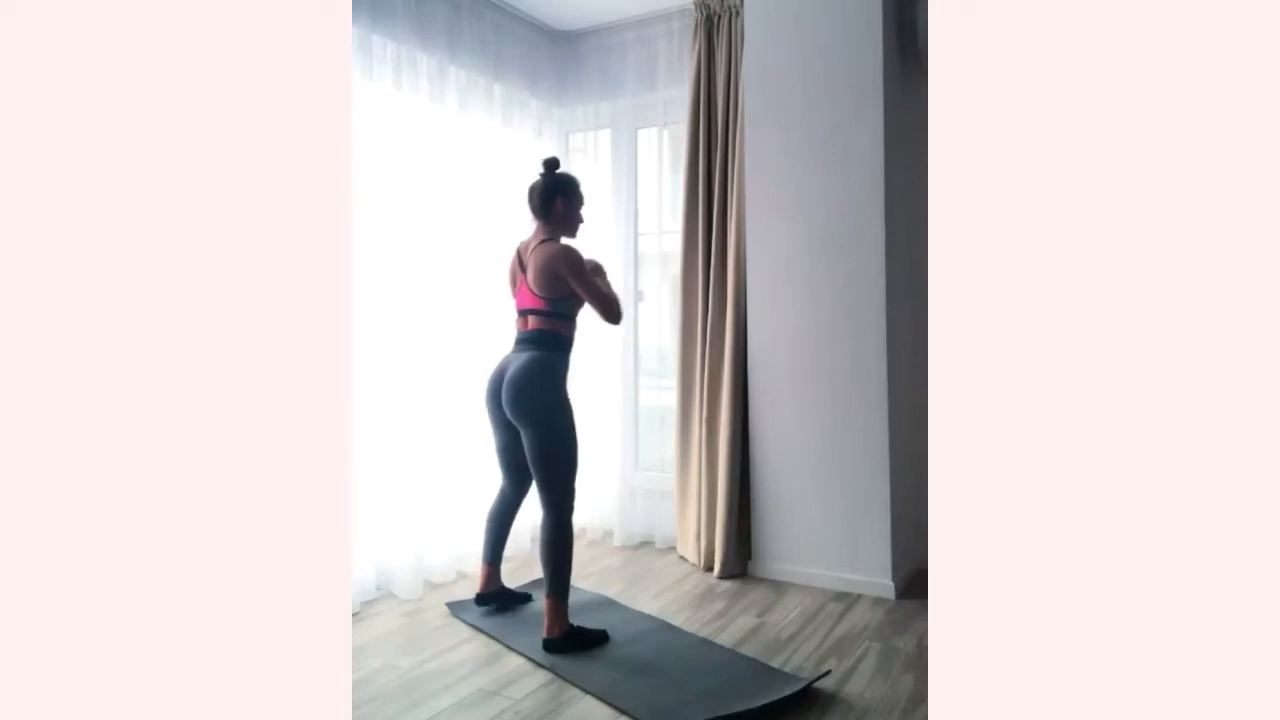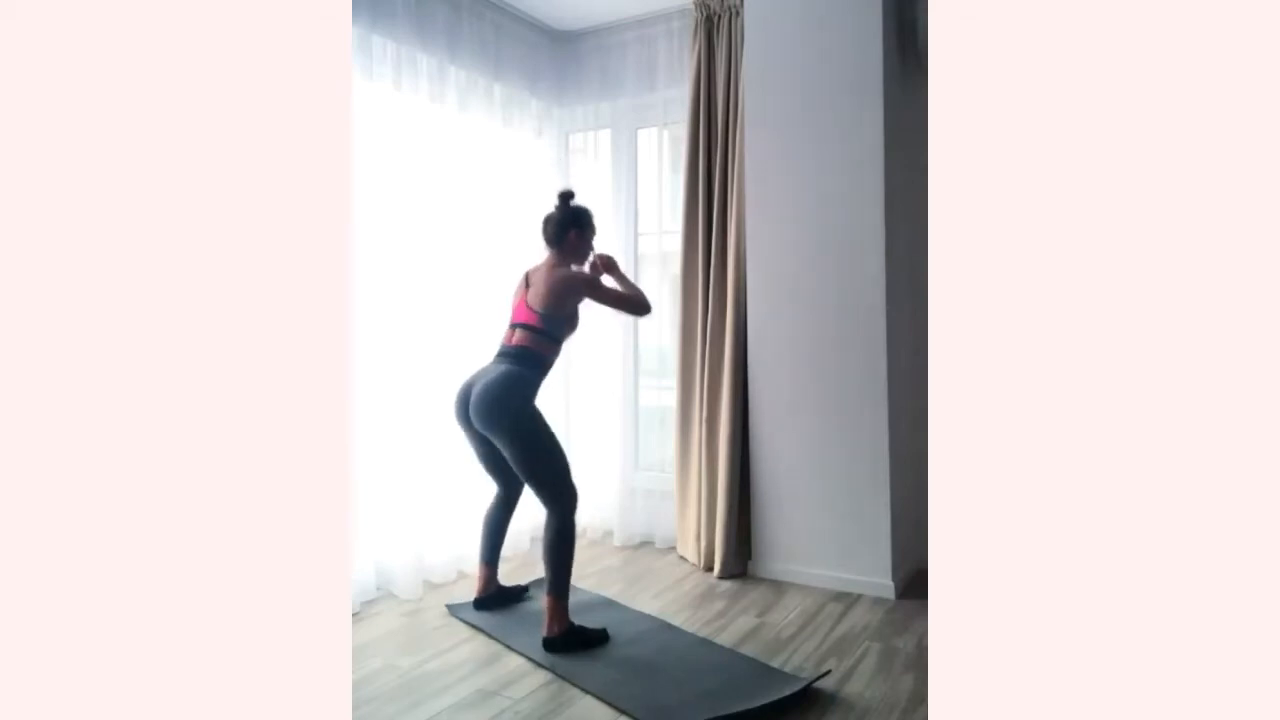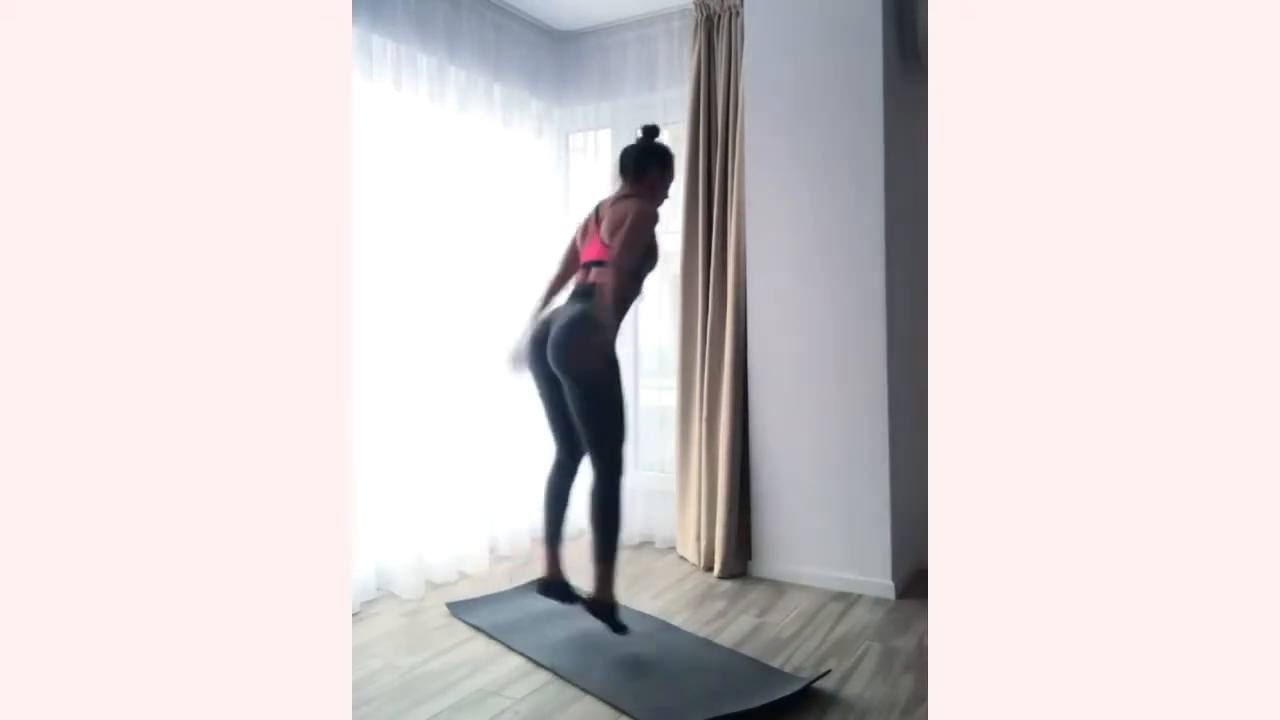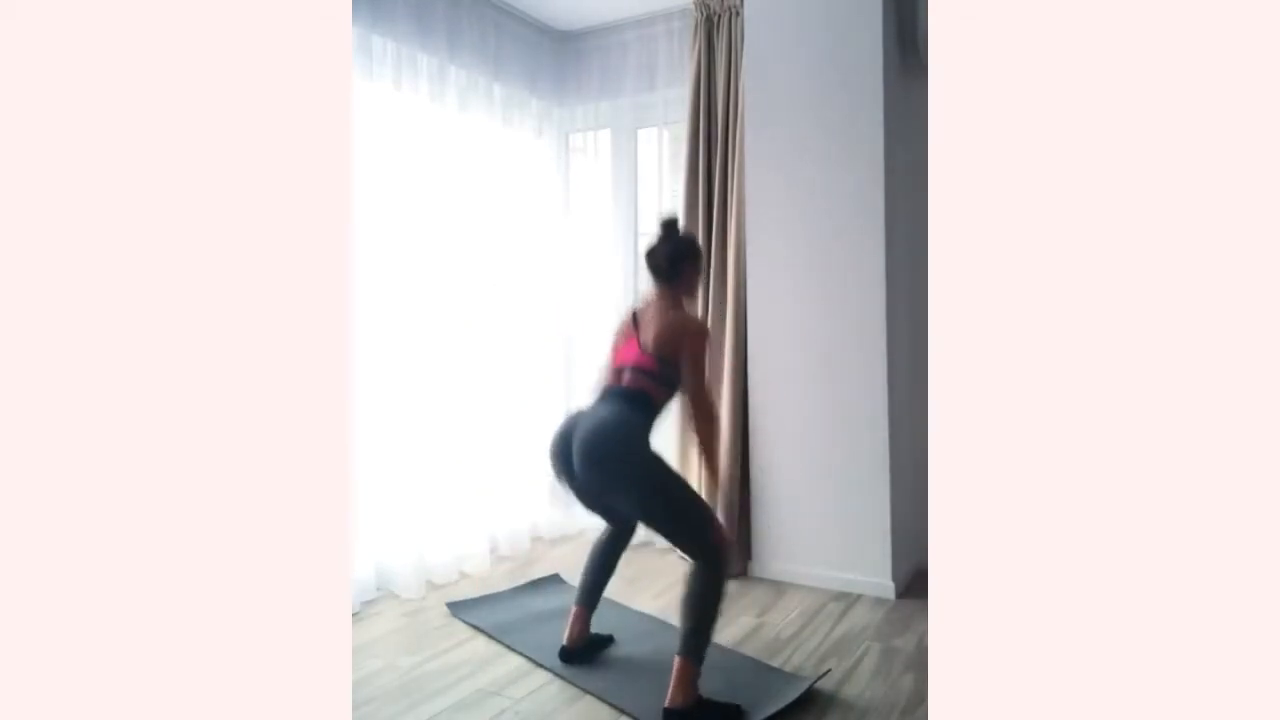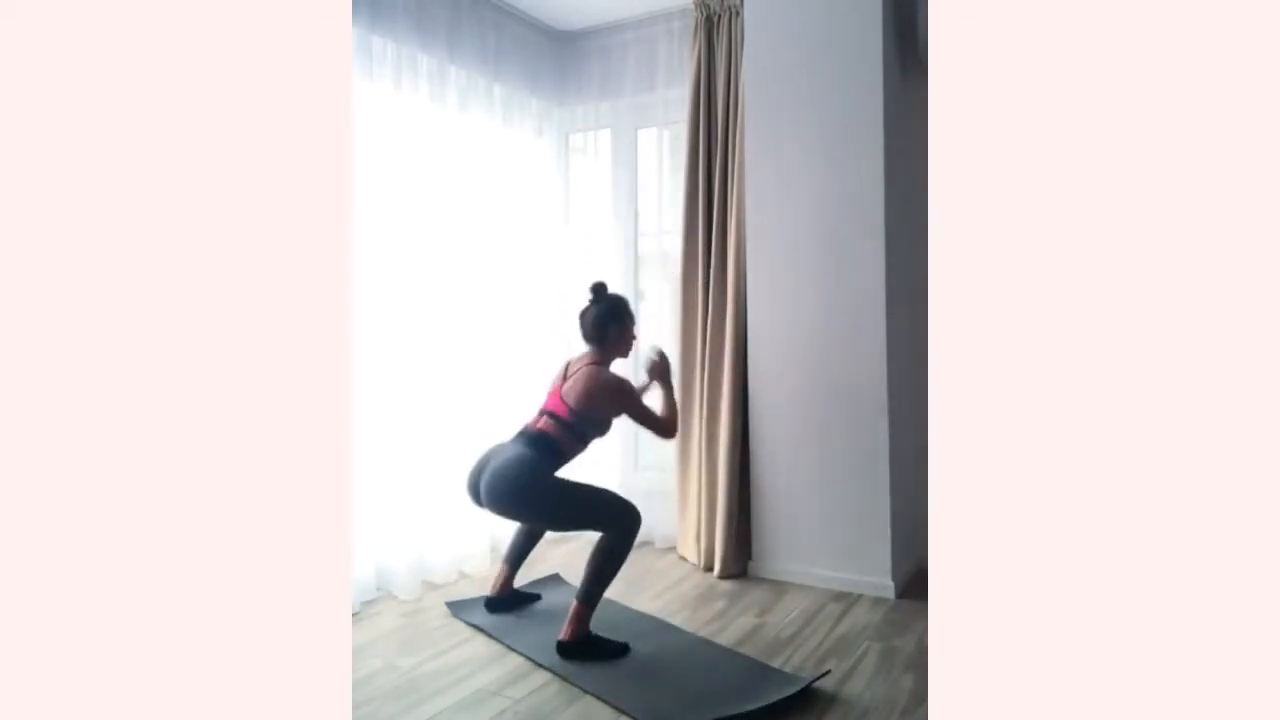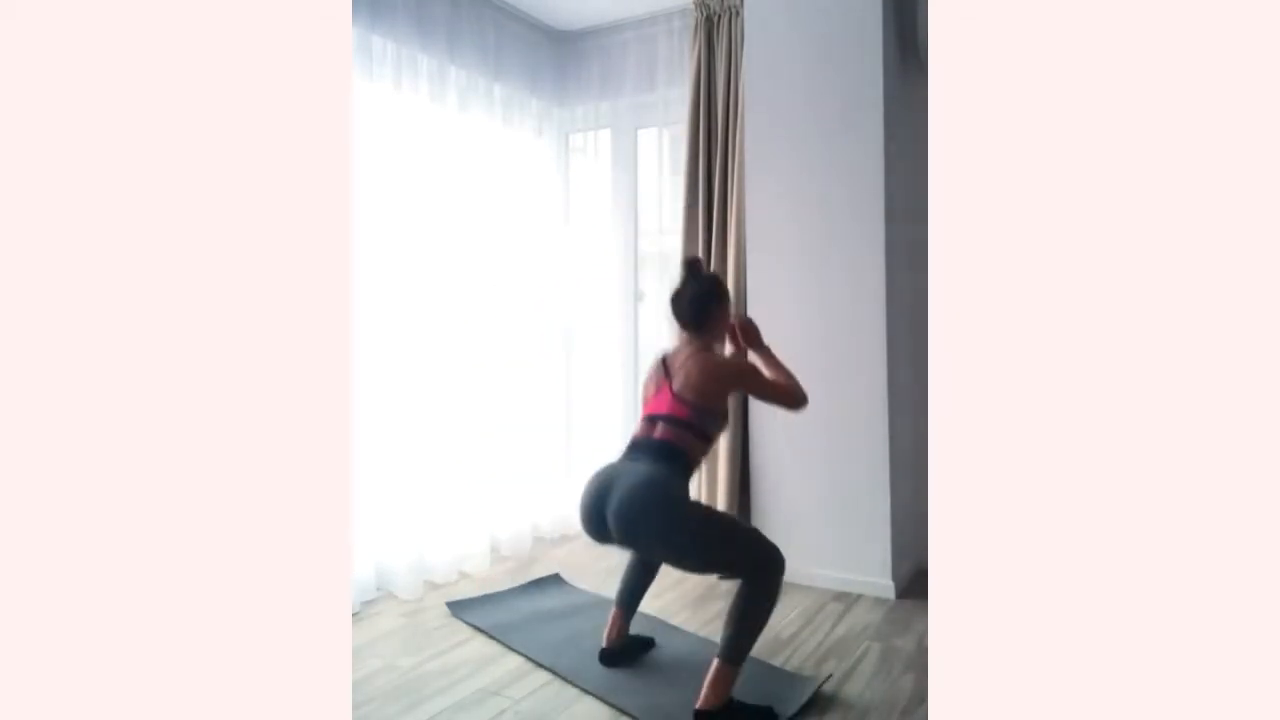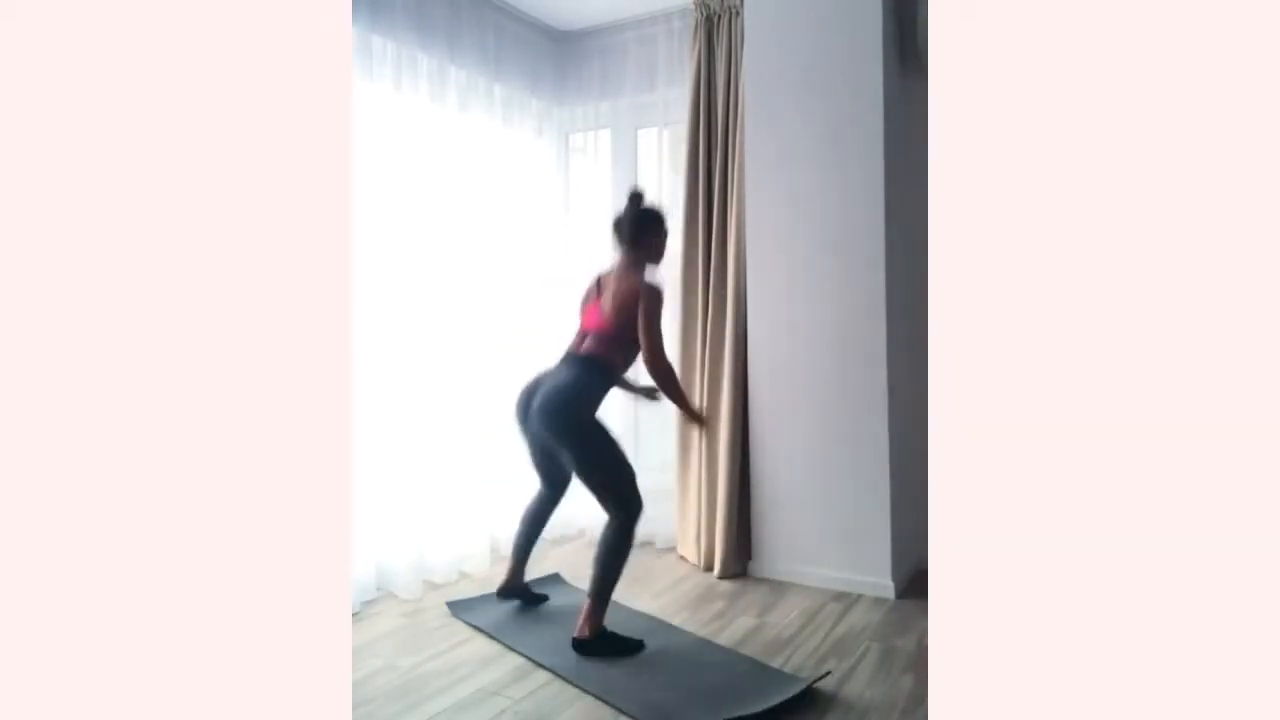
dt=0.7s
person 1, frame 1
left shoulder: (519, 255)
right shoulder: (561, 255)
right elbow: (612, 314)
left wrist: (580, 278)
right wrist: (598, 275)
left hip: (504, 376)
right hip: (538, 383)
left knee: (513, 487)
right knee: (558, 505)
left ankle: (490, 584)
right ankle: (557, 628)
person 1, frame 2
left shoulder: (531, 275)
right shoulder: (569, 279)
right elbow: (640, 306)
left wrist: (592, 276)
right wrist: (613, 272)
left hip: (473, 392)
right hip: (505, 398)
left knee: (508, 487)
right knee: (562, 503)
left ankle: (487, 586)
right ankle: (558, 627)
person 1, frame 3
left shoulder: (594, 215)
right shoulder: (641, 213)
right elbow: (618, 274)
right wrist: (600, 324)
left hip: (547, 334)
right hip: (583, 337)
left knee: (568, 454)
right knee: (608, 468)
left ankle: (551, 572)
right ankle: (602, 592)
person 1, frame 4
left shoulder: (629, 320)
right shoulder: (688, 327)
right elbow: (700, 404)
right wrist: (715, 485)
left hip: (572, 436)
right hip: (614, 447)
left knee: (620, 523)
right knee: (712, 551)
left ankle: (577, 635)
person 1, frame 5
left shoulder: (571, 367)
right shoulder: (610, 385)
right elbow: (666, 427)
left wrist: (642, 388)
right wrist: (664, 381)
left hip: (486, 471)
right hip: (514, 482)
left knee: (546, 506)
right knee: (624, 520)
left ankle: (501, 589)
right ankle: (575, 634)
person 1, frame 6
left shoulder: (660, 367)
right shoulder: (724, 368)
right elbow: (796, 398)
right wrist: (756, 347)
left hip: (598, 498)
right hip: (649, 502)
left knee: (657, 538)
right knee: (765, 566)
left ankle: (615, 639)
person 1, frame 7
left shoulder: (597, 284)
right shoulder: (643, 291)
right elbow: (655, 362)
left wrist: (632, 388)
right wrist: (688, 409)
left hip: (535, 395)
right hip: (563, 408)
left knee: (553, 485)
right knee: (626, 508)
left ankle: (513, 581)
right ankle: (589, 630)
